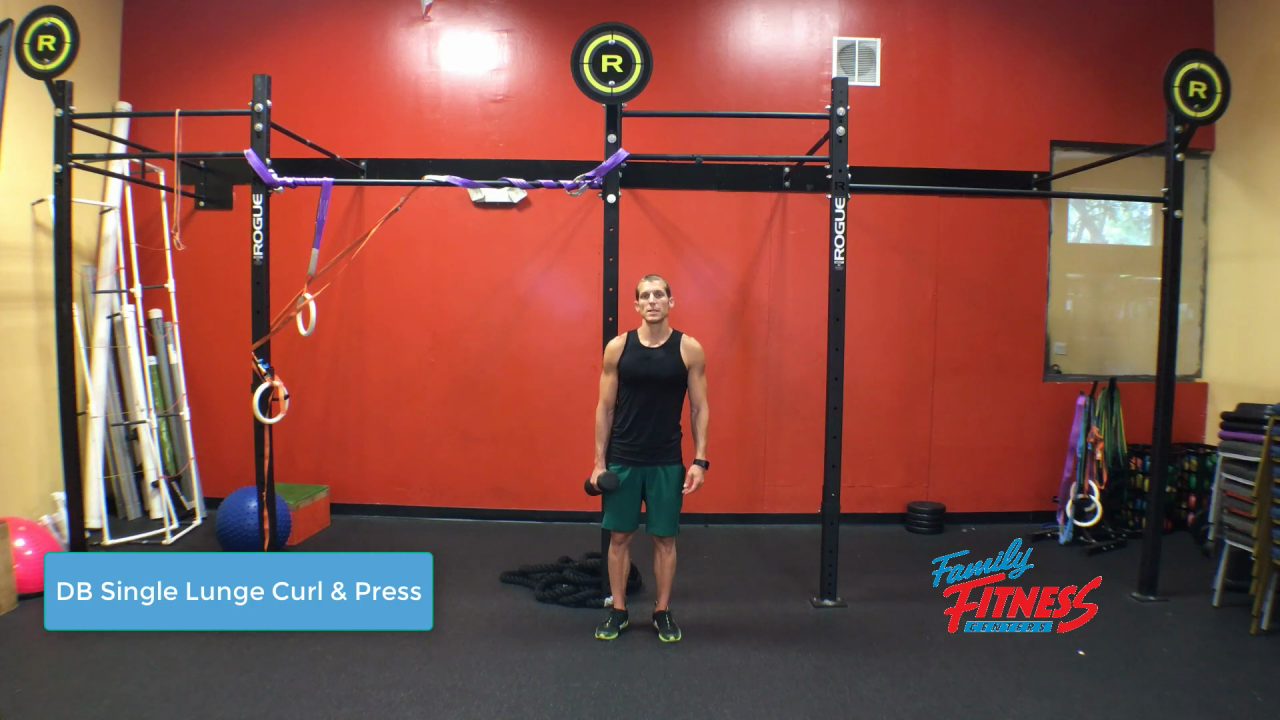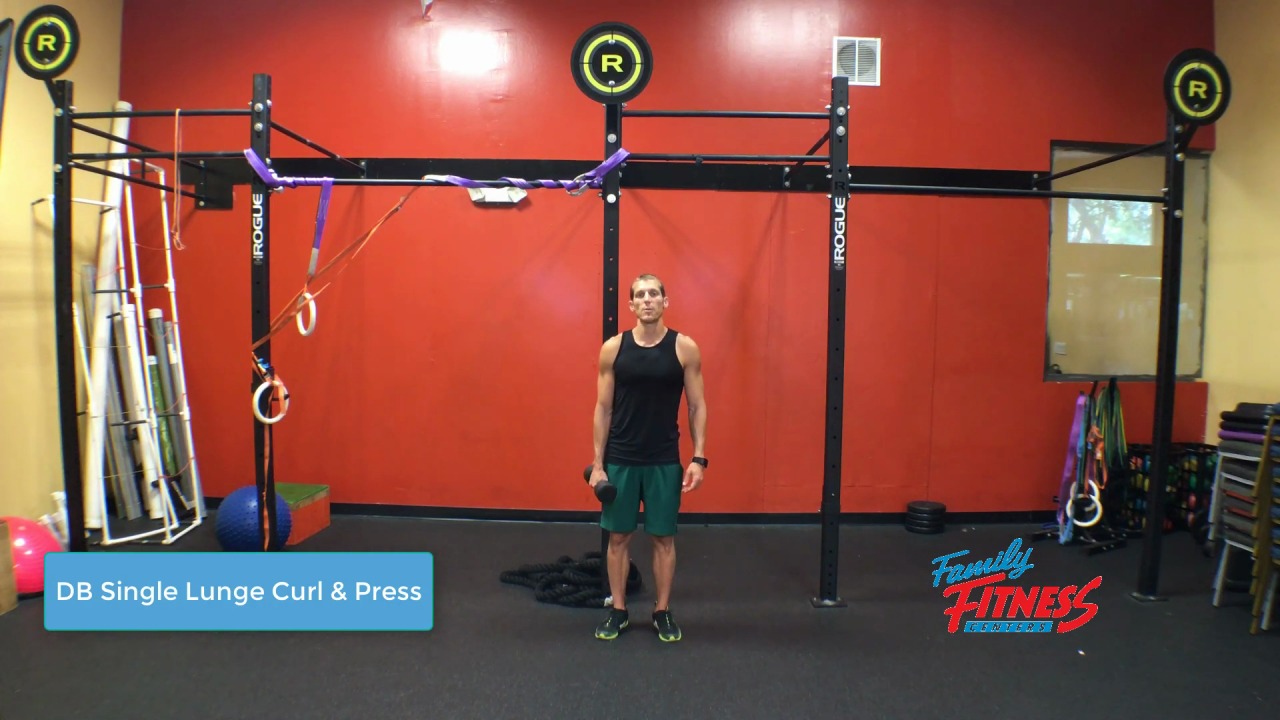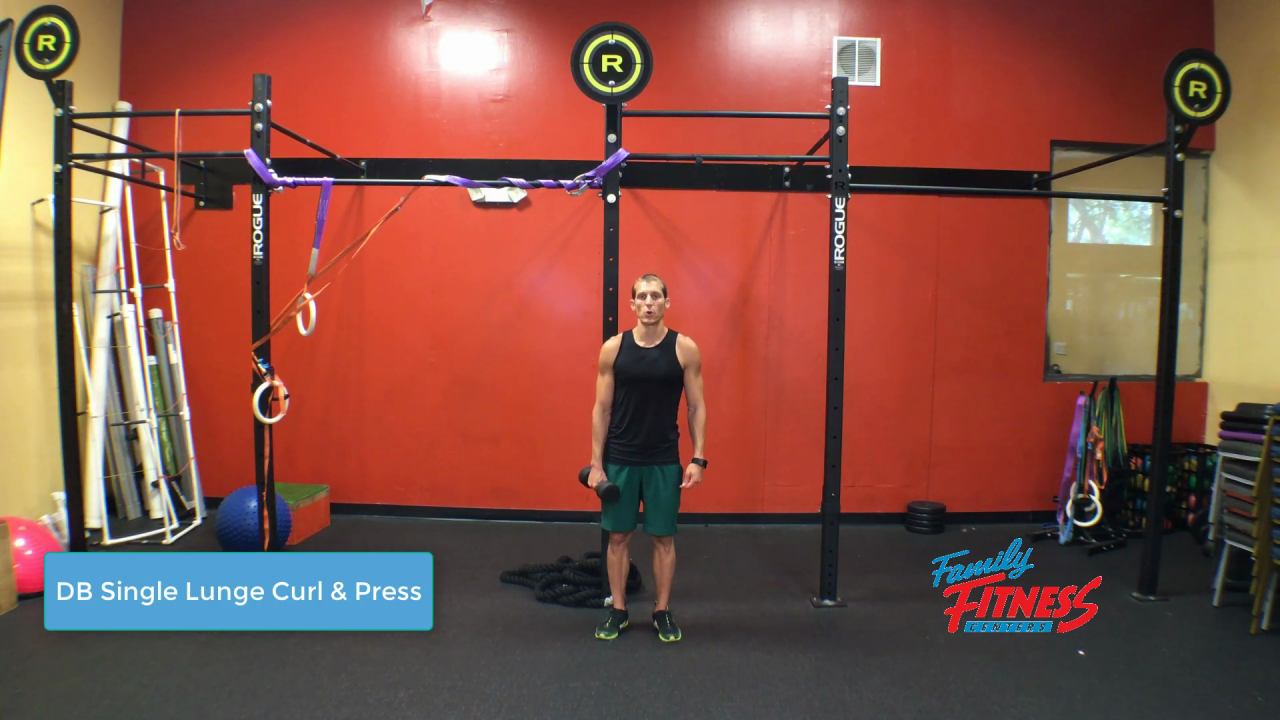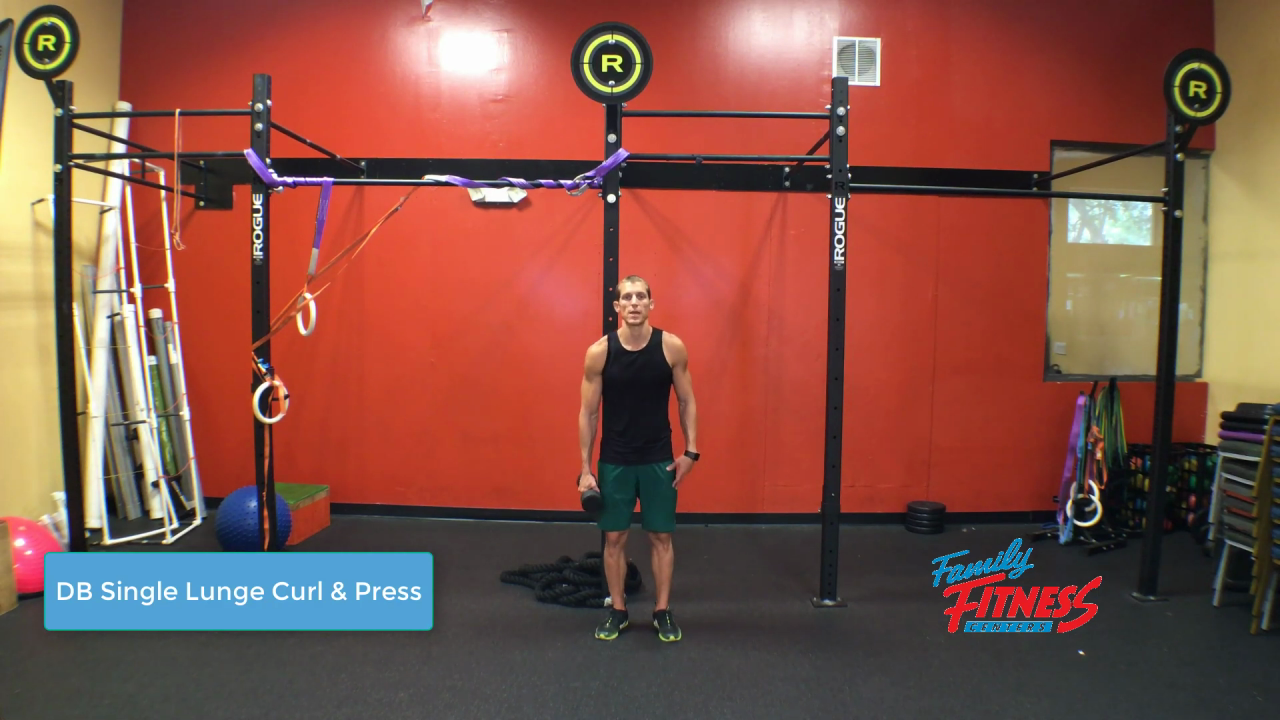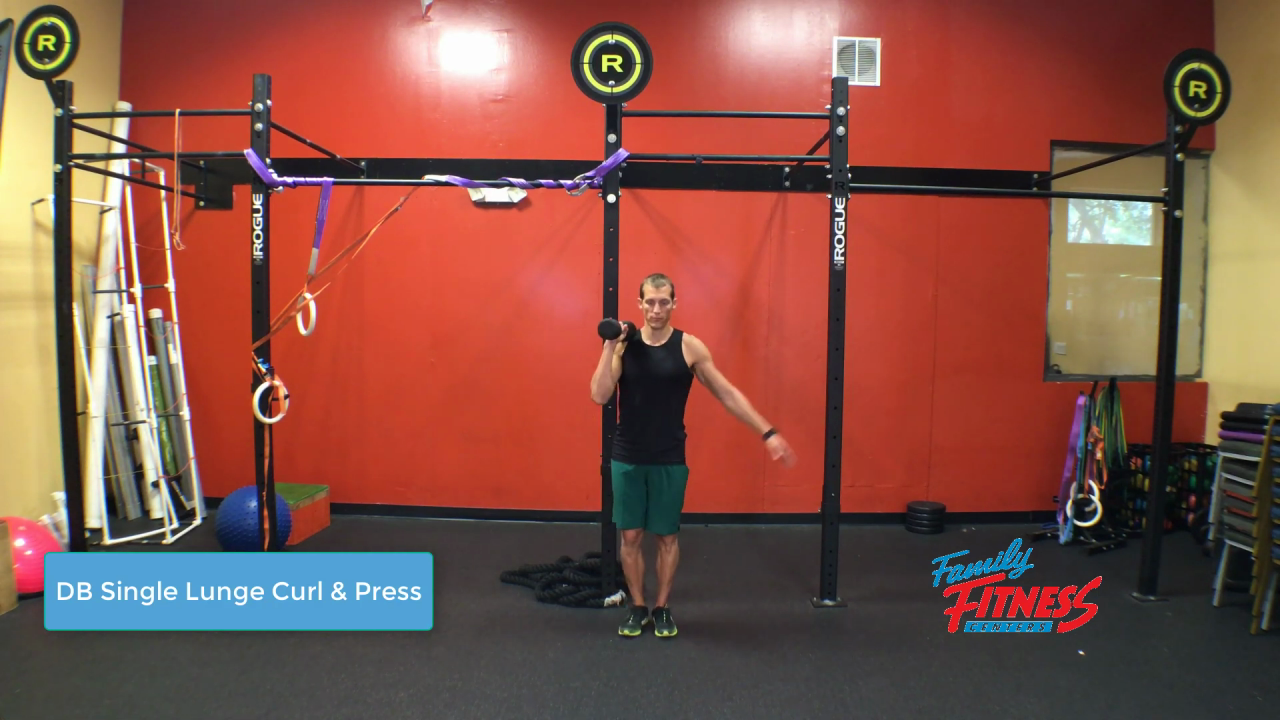
dt=1s
person 1, frame 1
left shoulder: (689, 349)
right shoulder: (617, 348)
left elbow: (700, 407)
right elbow: (606, 408)
left wrist: (700, 460)
right wrist: (599, 462)
left hip: (667, 461)
right hip: (622, 459)
left knee: (665, 538)
right knee: (619, 536)
left ankle: (662, 612)
right ankle: (618, 610)
person 1, frame 2
left shoulder: (685, 347)
right shoulder: (613, 348)
left elbow: (697, 406)
right elbow: (603, 408)
left wrist: (699, 458)
right wrist: (597, 463)
left hip: (665, 460)
right hip: (619, 459)
left knee: (663, 538)
right knee: (618, 536)
left ankle: (662, 612)
right ankle: (618, 611)
person 1, frame 3
left shoulder: (685, 348)
right shoulder: (613, 347)
left elbow: (697, 406)
right elbow: (602, 408)
left wrist: (698, 459)
right wrist: (596, 463)
left hip: (664, 461)
right hip: (619, 459)
left knee: (663, 538)
right knee: (617, 536)
left ankle: (662, 612)
right ankle: (618, 611)
person 1, frame 4
left shoulder: (671, 347)
right shoulder: (599, 352)
left elbow: (687, 401)
right elbow: (588, 413)
left wrist: (691, 451)
right wrist: (585, 469)
left hip: (659, 459)
right hip: (614, 460)
left knee: (661, 536)
right knee: (614, 537)
left ankle: (663, 611)
right ankle: (618, 610)
person 1, frame 5
left shoulder: (690, 347)
right shoulder: (622, 345)
left elbow: (728, 394)
right elbow: (599, 396)
left wrist: (767, 432)
right wrist: (610, 348)
left hip: (670, 459)
right hip: (628, 456)
left knee: (667, 536)
right knee: (630, 535)
left ankle: (661, 607)
right ankle: (637, 606)
